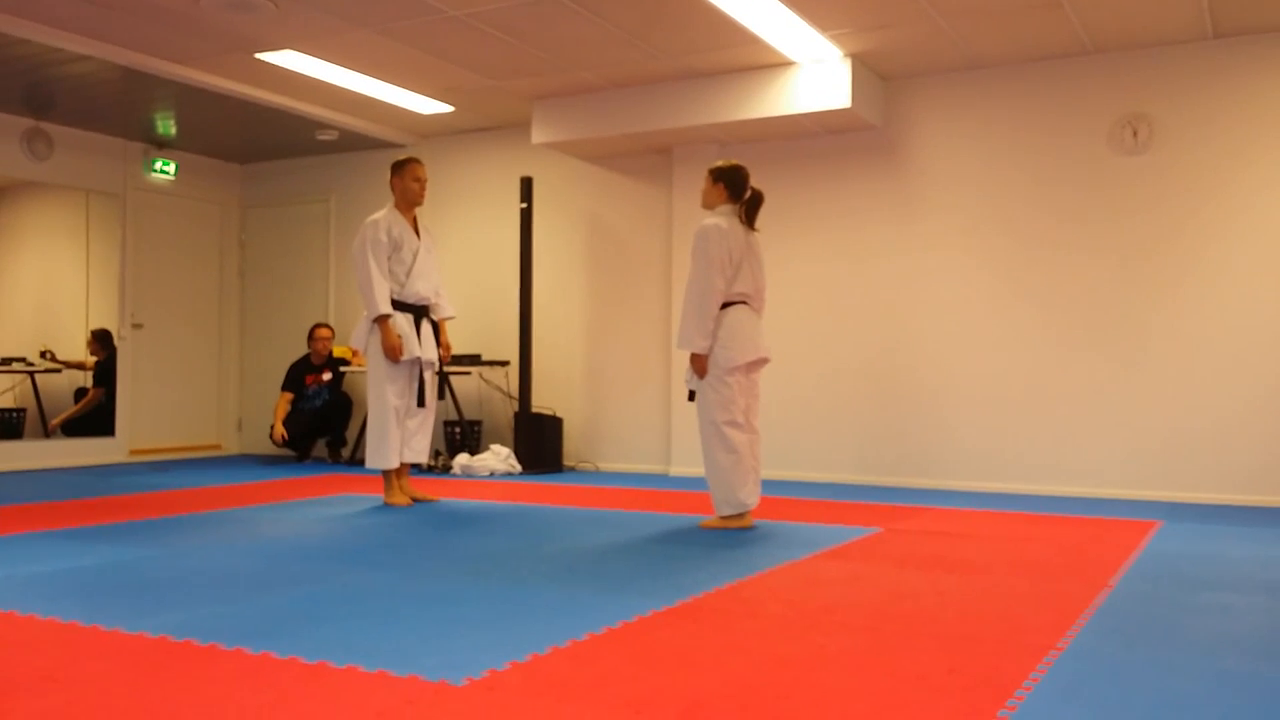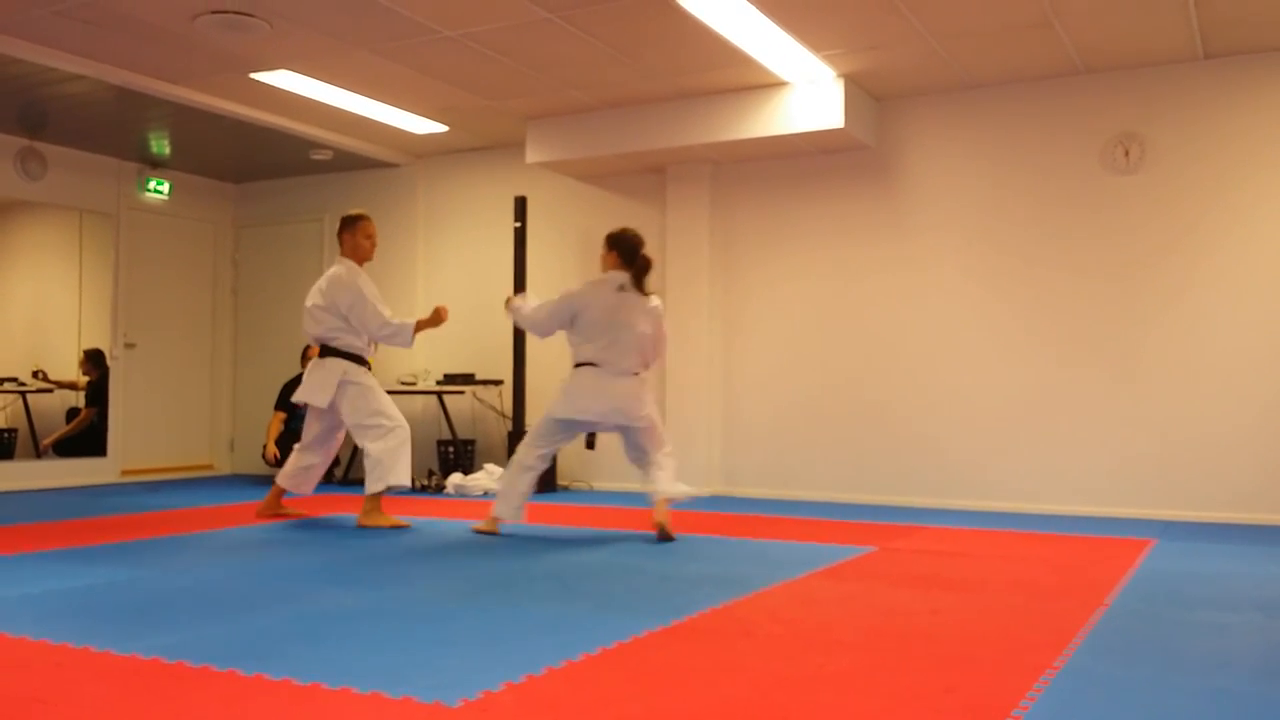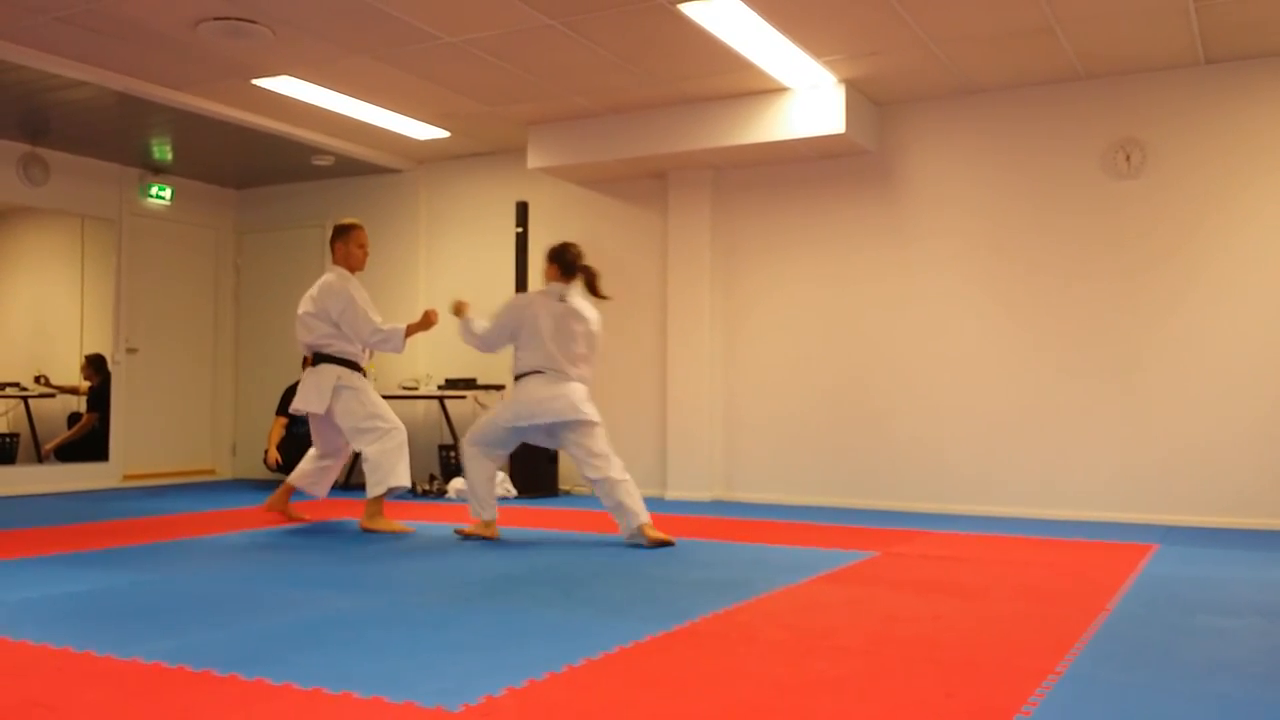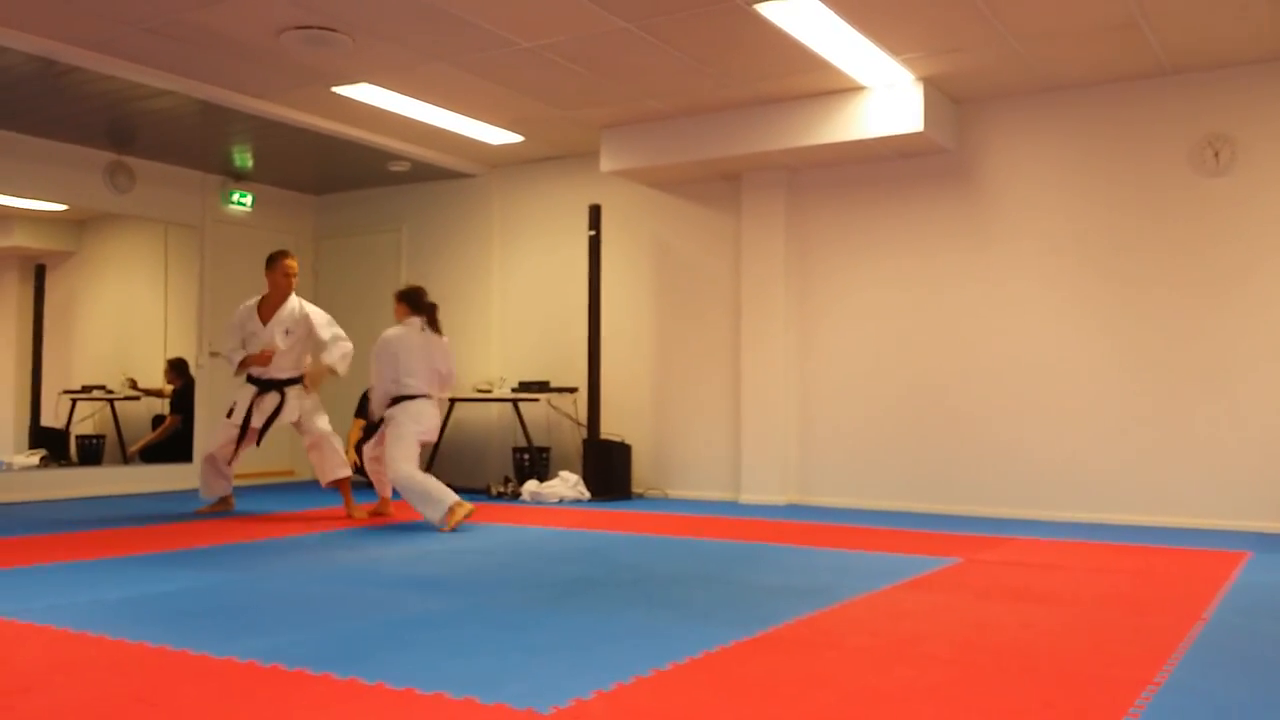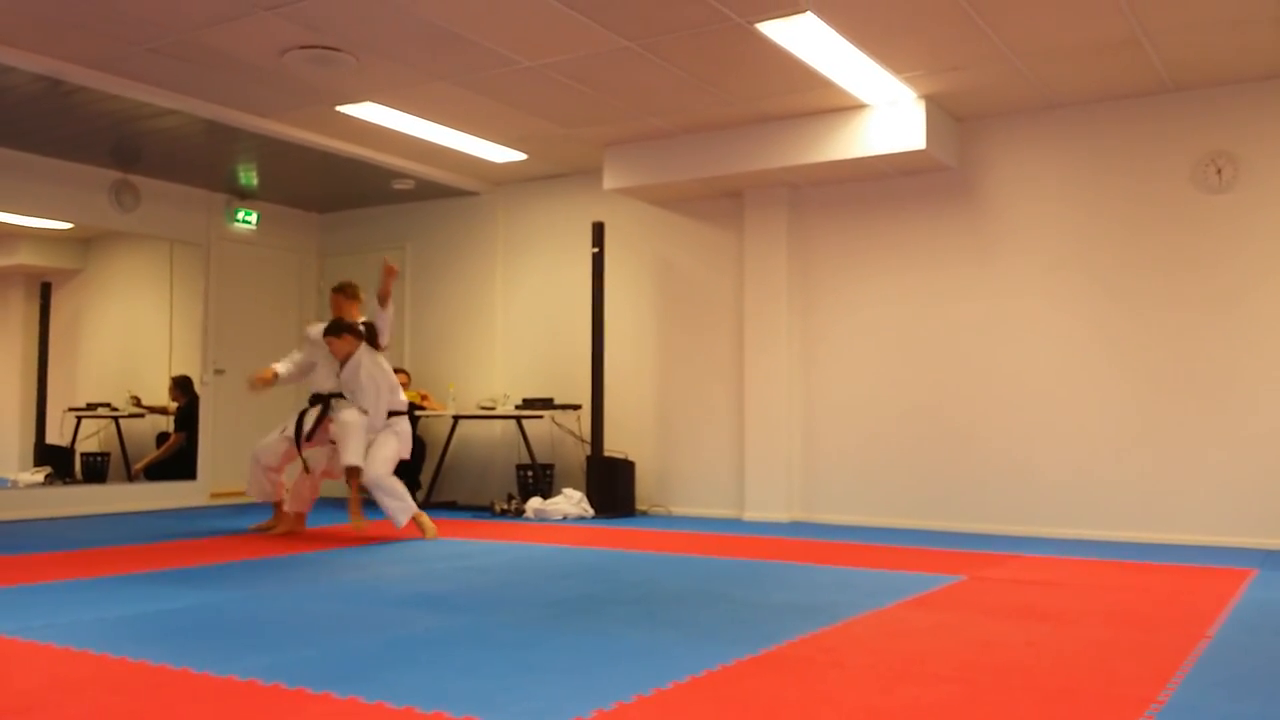
dt=1s
person 1, frame 1
left shoulder: (424, 233)
right shoulder: (378, 227)
right elbow: (373, 282)
left wrist: (441, 330)
right wrist: (387, 329)
left hip: (421, 326)
right hip: (393, 324)
left knee: (419, 405)
right knee: (389, 403)
left ankle: (404, 480)
right ankle: (390, 485)
person 1, frame 2
left shoulder: (336, 279)
right shoulder: (350, 280)
right elbow: (381, 328)
right wrist: (427, 323)
left hip: (332, 371)
right hip: (346, 373)
left knee: (317, 443)
right knee: (392, 428)
left ankle: (272, 502)
right ankle: (371, 510)
person 1, frame 3
left shoulder: (325, 286)
right shoulder: (343, 286)
right elbow: (371, 333)
right wrist: (418, 326)
left hip: (327, 376)
right hip: (339, 378)
left knee: (330, 447)
right knee: (387, 433)
left ankle: (280, 499)
right ankle: (373, 515)
person 1, frame 4
left shoulder: (305, 313)
right shoulder: (245, 313)
left elbow: (340, 344)
right elbow: (230, 353)
left wrist: (322, 369)
right wrist: (251, 360)
left hip: (294, 392)
right hip: (256, 393)
left knee: (322, 437)
right knee: (219, 449)
left ankle: (350, 502)
right ankle: (224, 498)
person 1, frame 5
left shoulder: (368, 329)
right shoulder: (319, 334)
left elbow: (381, 313)
right elbow: (296, 363)
left wrist: (386, 285)
right wrist: (270, 373)
right hip: (317, 412)
right knee: (265, 455)
right ankle: (280, 515)
person 2, frame 1
left shoulder: (712, 229)
right shoulder: (747, 232)
left elbow: (706, 291)
left wrist: (698, 345)
left hip: (722, 335)
right hip: (746, 333)
left knee: (722, 424)
right knee: (742, 424)
left ankle: (735, 509)
right ankle: (743, 506)
person 2, frame 2
left shoulder: (584, 294)
right shoulder: (651, 304)
left elbow: (540, 323)
right elbow: (654, 353)
left wrist: (518, 305)
left hip: (585, 389)
right hip: (631, 393)
left knee: (533, 450)
right knee: (657, 457)
left ankle: (498, 518)
right ankle: (661, 507)
person 2, frame 3
left shoulder: (524, 304)
right shoulder: (589, 314)
left elbow: (486, 341)
left wrist: (465, 317)
left hip: (529, 395)
right hip: (571, 397)
left knee: (477, 447)
right knee: (604, 466)
left ankle: (486, 522)
right ankle: (642, 527)
person 2, frame 4
left shoulder: (391, 338)
right shoulder: (436, 338)
left elbow: (381, 384)
right elbow: (446, 378)
left wrist: (376, 410)
left hip: (408, 411)
right hip: (428, 408)
left knee: (401, 473)
right knee: (374, 451)
left ankle: (456, 506)
right ankle: (384, 503)
person 2, frame 5
left shoulder: (369, 367)
right shoulder: (355, 357)
left elbow: (374, 417)
left hip: (390, 426)
left knee: (373, 473)
left ankle: (419, 518)
